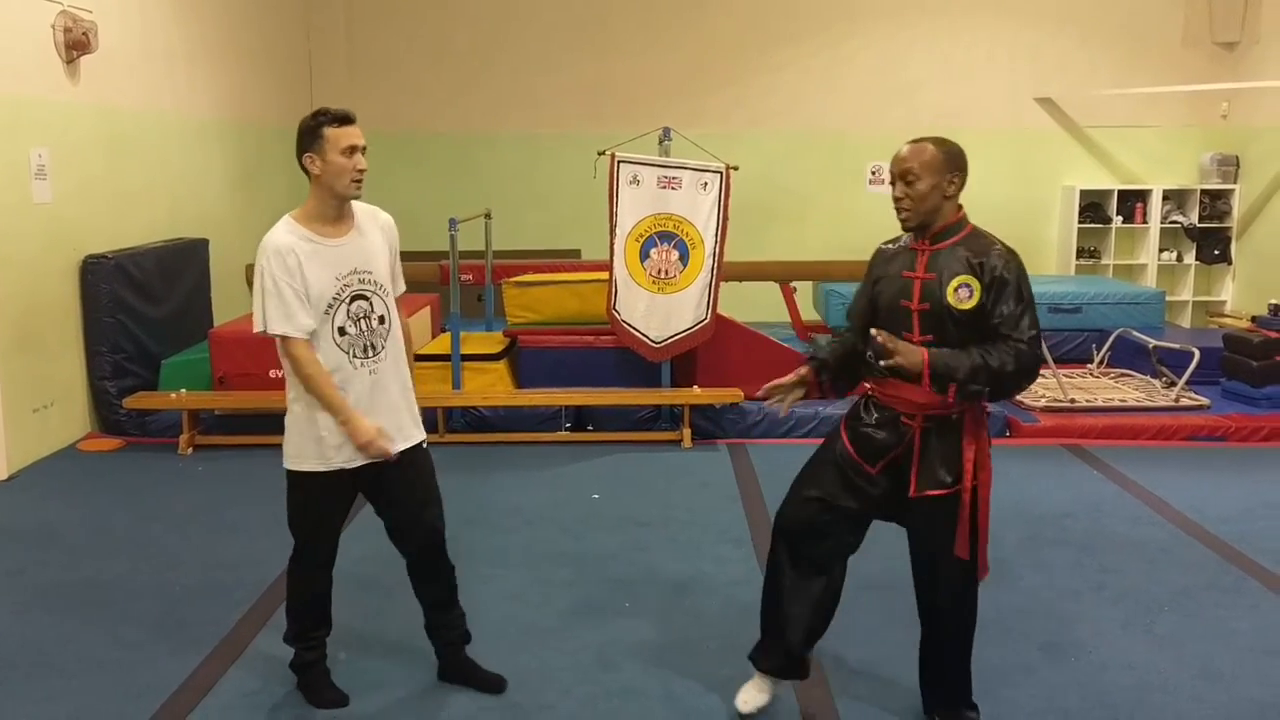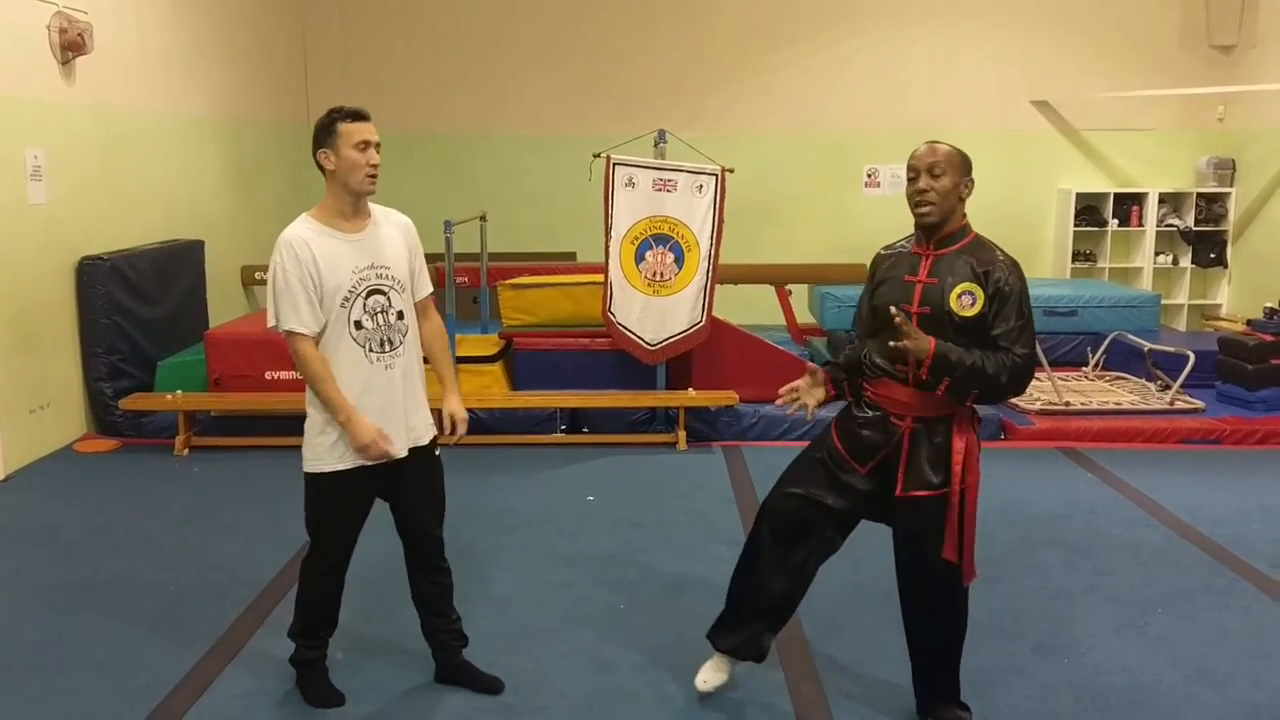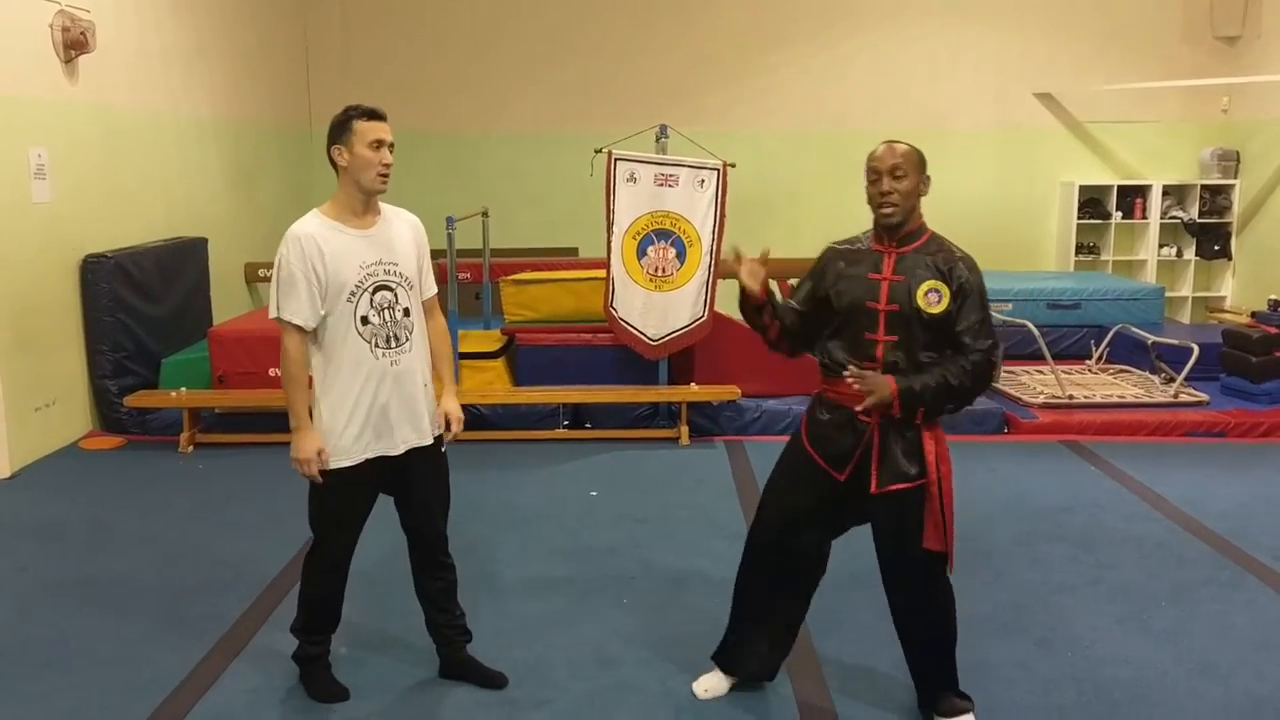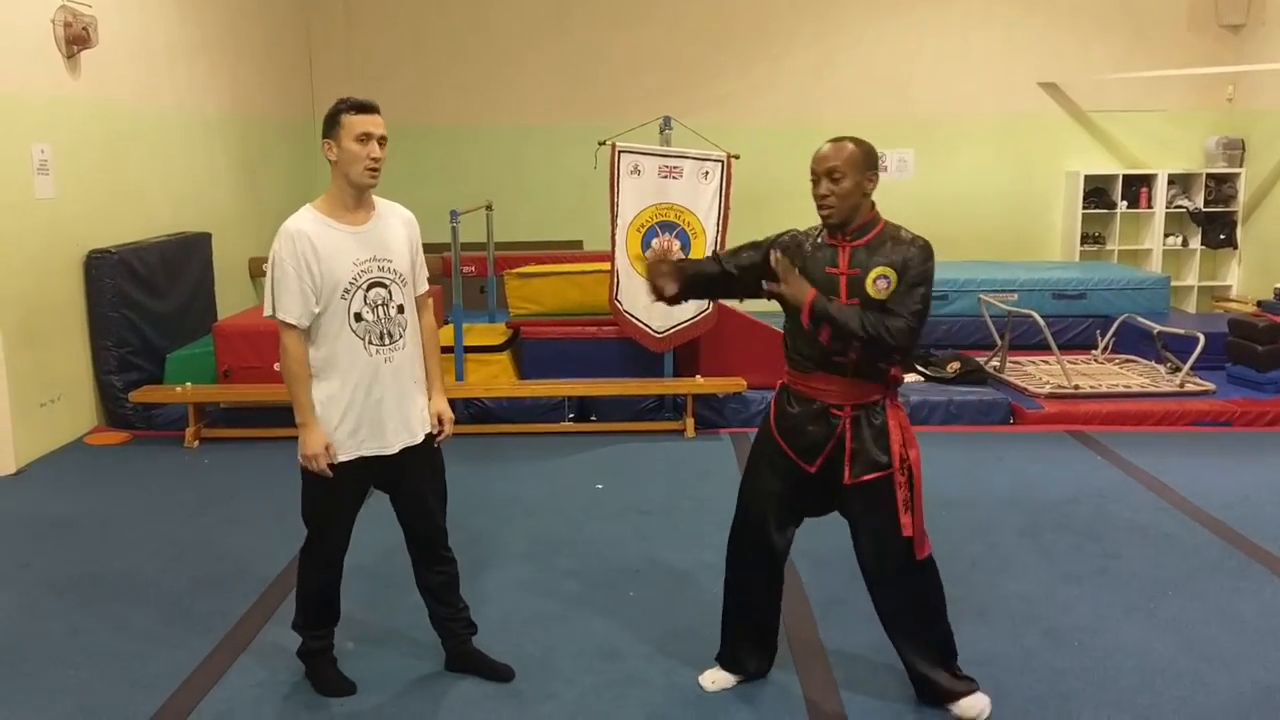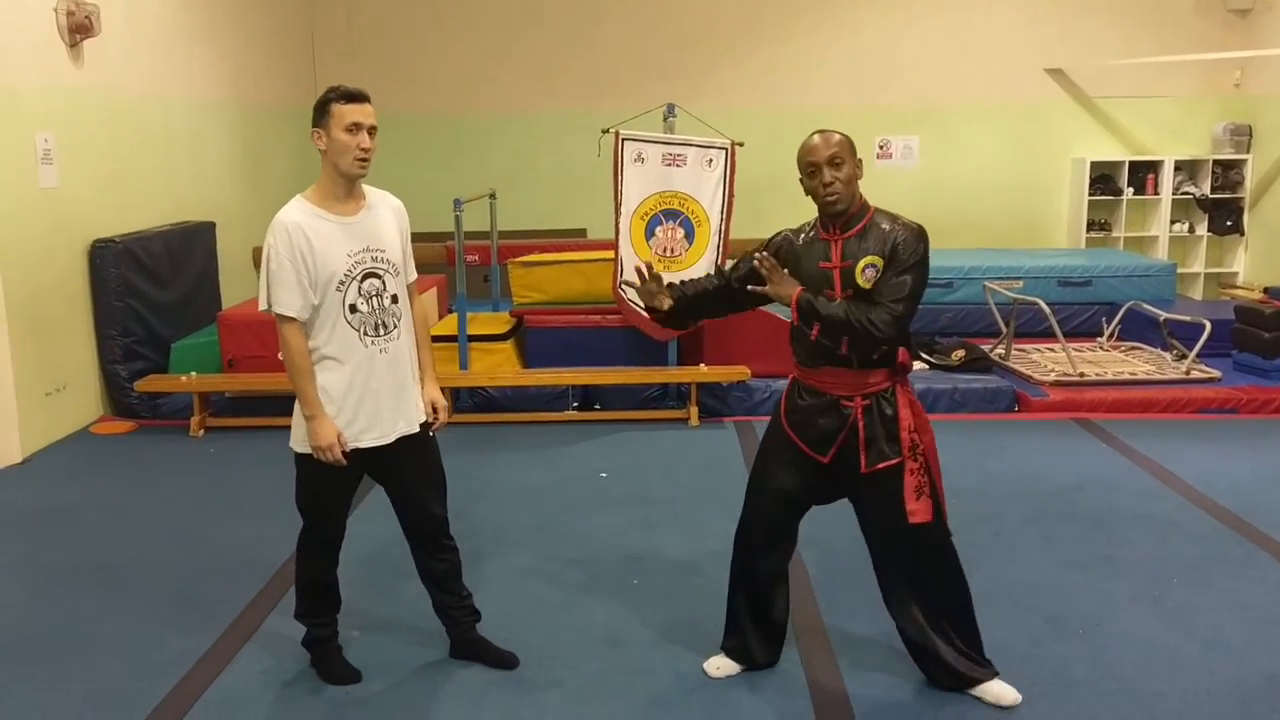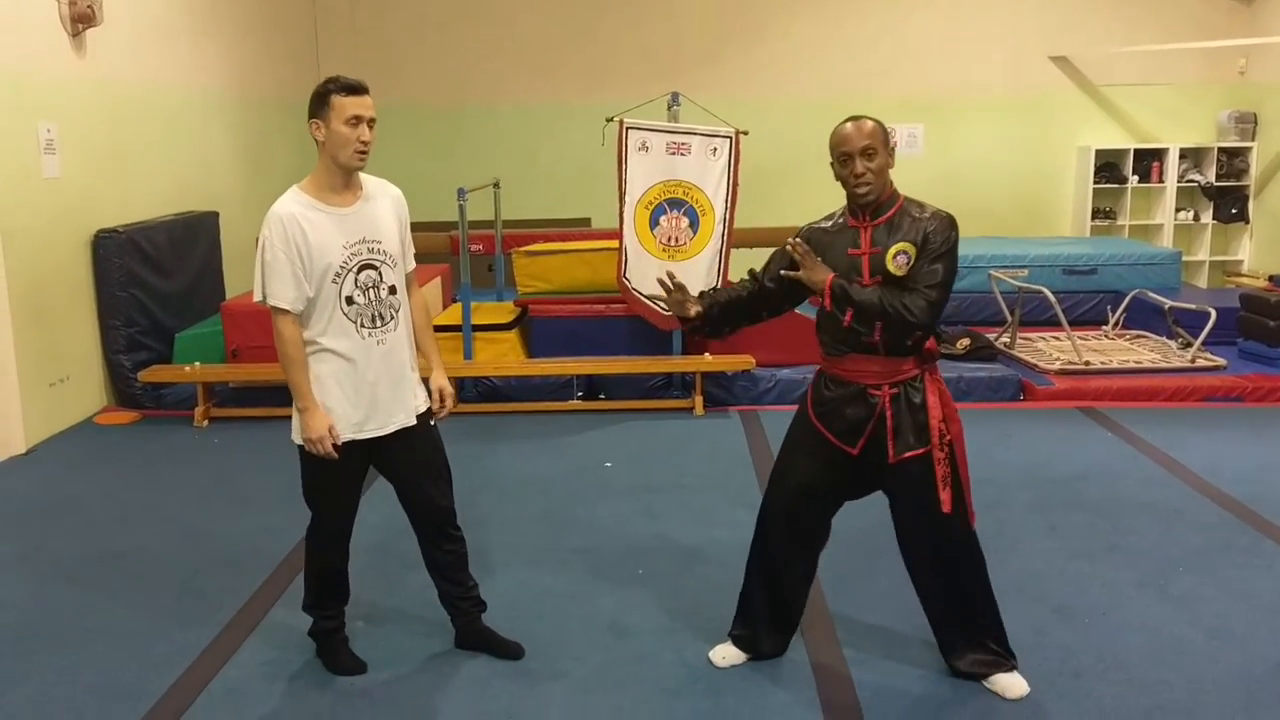
dt=0.3s
person 1, frame 1
left shoulder: (381, 226)
right shoulder: (282, 248)
right elbow: (295, 349)
left wrist: (404, 391)
right wrist: (351, 422)
left hip: (399, 426)
right hip: (323, 443)
left knee: (427, 540)
right knee: (314, 557)
left ankle: (453, 654)
right ankle: (309, 663)
person 1, frame 2
left shoulder: (400, 227)
right shoulder: (299, 244)
left elbow: (425, 312)
right elbow: (303, 346)
left wrist: (450, 390)
right wrist: (352, 422)
left hip: (412, 430)
right hip: (342, 441)
left knee: (427, 548)
right knee: (328, 556)
left ankle: (449, 656)
right ankle: (309, 661)
person 1, frame 3
left shoulder: (409, 227)
right shoulder: (308, 238)
right elbow: (294, 340)
left wrist: (447, 390)
right wrist: (302, 429)
left hip: (416, 427)
right hip: (345, 436)
left knee: (431, 544)
right knee: (331, 552)
left ankle: (453, 650)
right ankle: (312, 656)
person 1, frame 4
left shoulder: (402, 222)
right shoulder: (301, 235)
right elbow: (292, 338)
left wrist: (437, 391)
right wrist: (308, 424)
left hip: (409, 423)
right hip: (339, 432)
left knee: (431, 539)
right knee: (325, 548)
left ankle: (458, 643)
right ankle: (316, 652)
person 1, frame 5
left shoulder: (391, 210)
right shoulder: (293, 226)
right elbow: (291, 331)
left wrist: (428, 379)
right wrist: (316, 416)
left hip: (402, 414)
right hip: (335, 424)
left knee: (431, 527)
right knee: (322, 538)
left ankle: (462, 630)
right ankle: (321, 640)
person 1, frame 6
left shoulder: (390, 199)
right shoulder: (289, 218)
right elbow: (286, 322)
left wrist: (434, 366)
right wrist: (308, 408)
left hip: (403, 402)
right hip: (336, 415)
left knee: (438, 516)
right knee: (330, 531)
left ankle: (469, 621)
right ankle: (328, 632)
person 2, frame 1
left shoulder: (993, 262)
right shoulder: (889, 257)
left elbow: (1021, 358)
left wrist: (931, 363)
right wrist: (813, 374)
left hip: (947, 440)
right hip: (874, 425)
left knee: (948, 580)
right knee: (803, 524)
right ankle: (775, 663)
person 2, frame 2
left shoulder: (994, 270)
right shoulder: (889, 260)
left elbow: (1016, 368)
left wrist: (934, 353)
right wrist: (828, 380)
left hip: (937, 442)
right hip: (865, 426)
left knee: (935, 579)
right knee: (785, 520)
right ankle: (732, 644)
person 2, frame 3
left shoulder: (953, 269)
right shoulder: (840, 259)
left elbow: (978, 364)
right elbow: (795, 332)
left wrist: (903, 391)
right wrist: (759, 299)
left hip: (905, 440)
right hip: (830, 428)
left knee: (918, 574)
right knee: (777, 544)
right ankle: (741, 662)
person 2, frame 4
left shoulder: (909, 253)
right shoulder: (795, 246)
left elbow: (894, 338)
right elbow: (728, 272)
left wrist: (809, 303)
right wrist: (677, 281)
left hip: (869, 425)
right hip: (797, 417)
left knee: (898, 556)
right knee: (754, 539)
right ankle: (743, 658)
person 2, frame 5
left shoulder: (903, 239)
right shoulder: (791, 245)
left elbow: (881, 327)
right elbow: (728, 286)
left wrist: (800, 300)
right wrist: (672, 301)
left hip: (880, 414)
right hip: (809, 410)
left knee: (916, 543)
right knee: (760, 530)
left ankle: (965, 667)
right ankle: (749, 646)
person 2, frame 6
left shoulder: (932, 228)
right shoulder: (819, 235)
left elbow: (916, 314)
right elbow: (761, 293)
left wrist: (833, 287)
right wrist: (701, 311)
left hip: (909, 404)
right hip: (836, 400)
left knee: (942, 536)
right knee: (786, 517)
left ankle: (983, 655)
right ankle: (757, 635)
